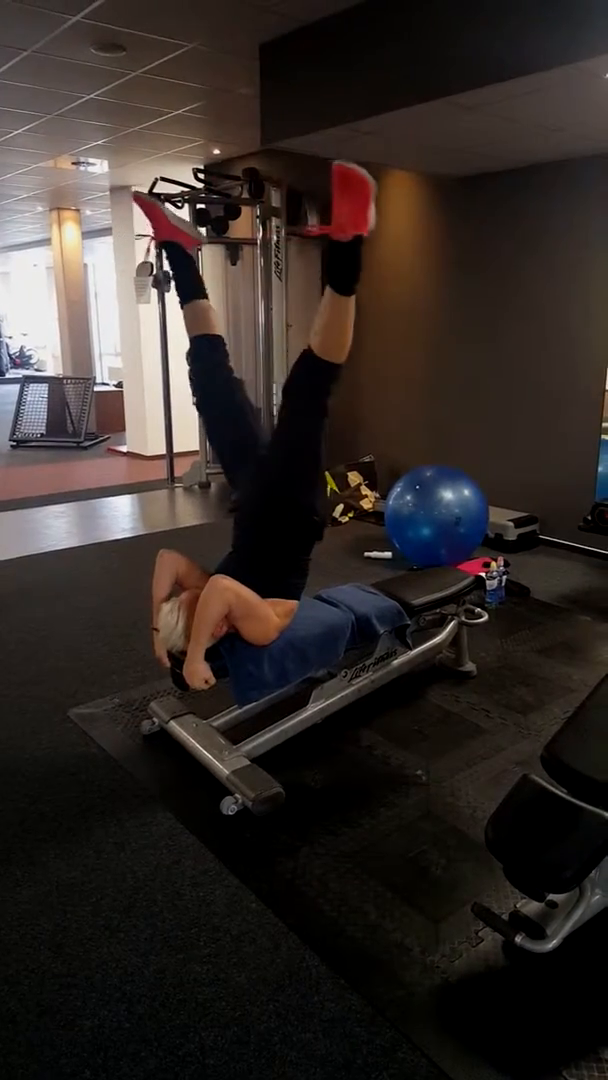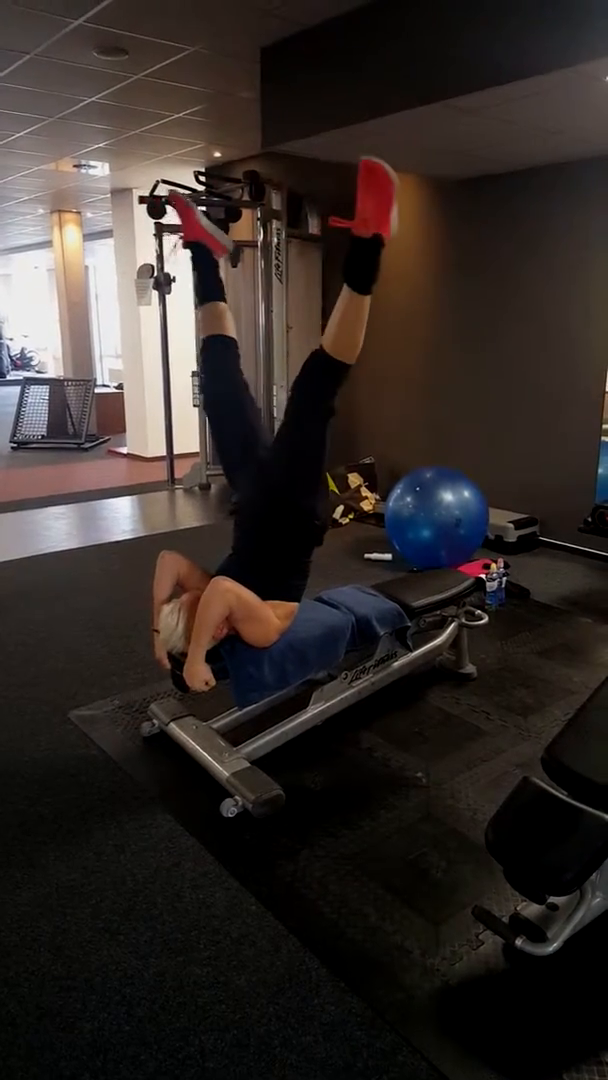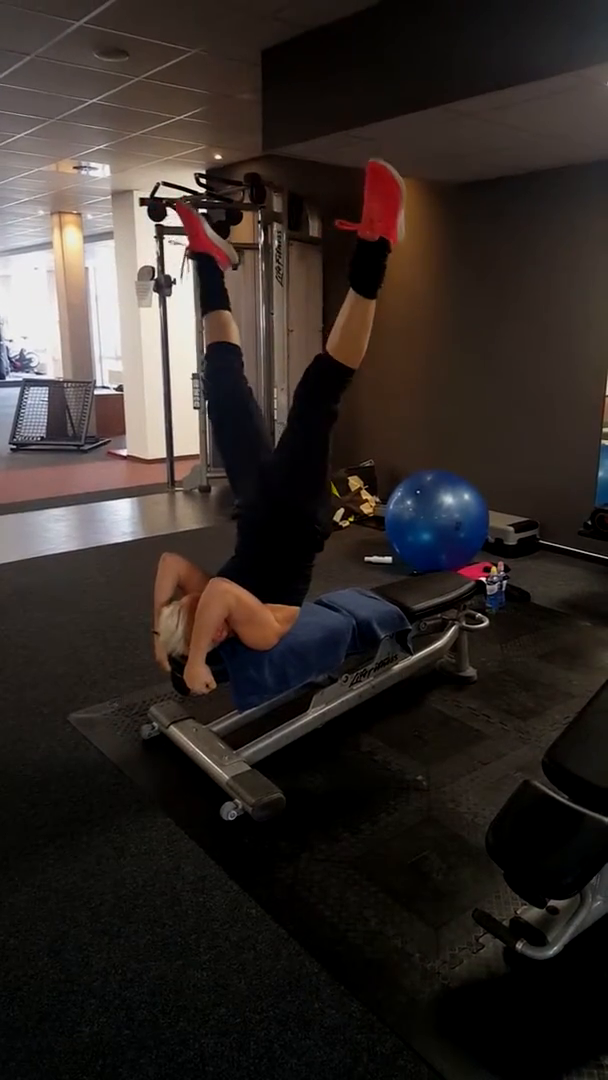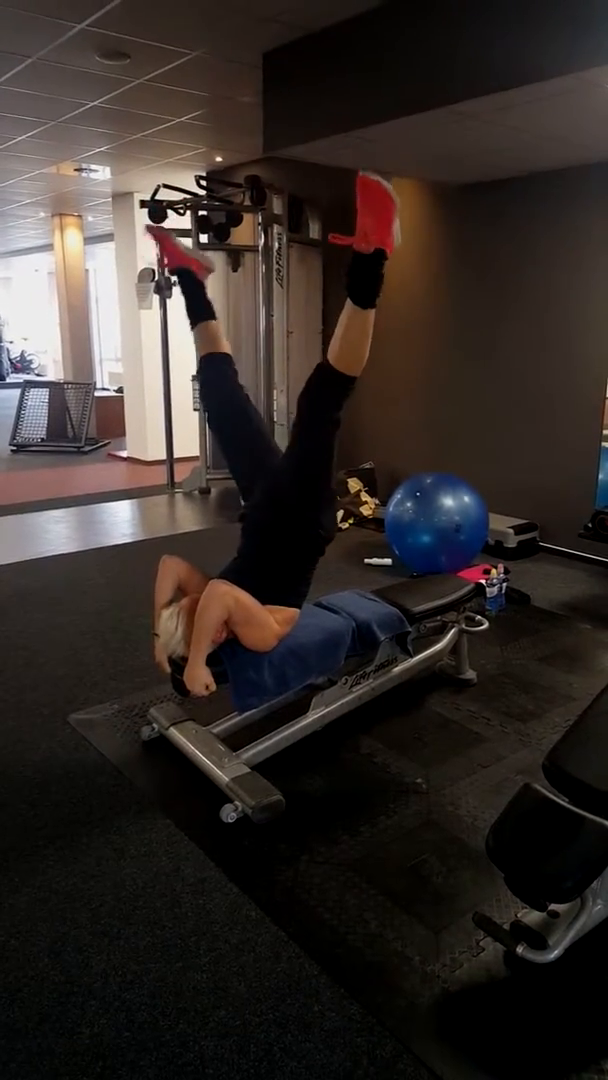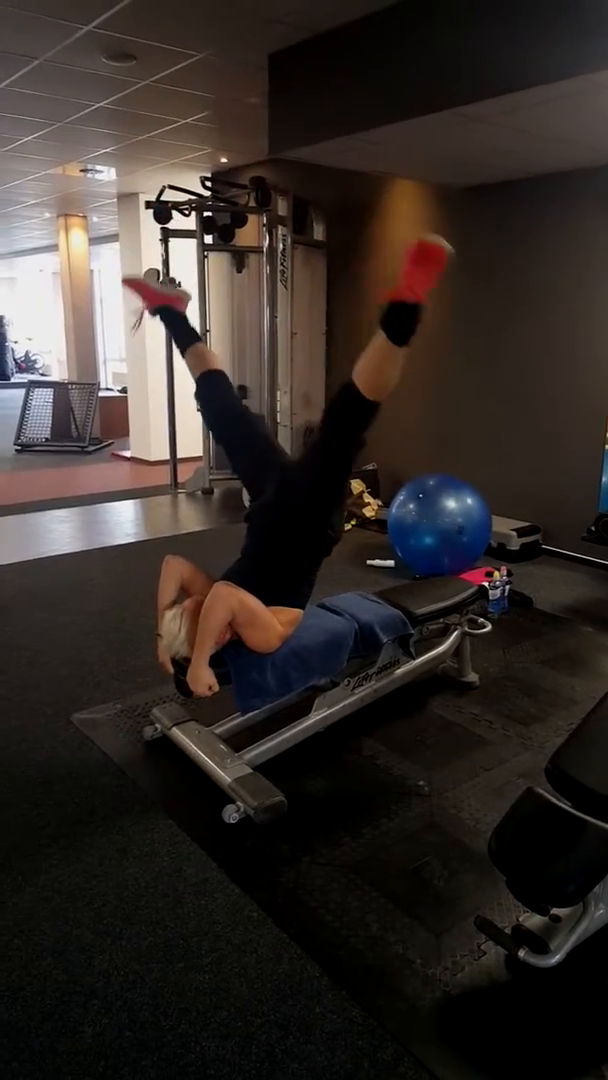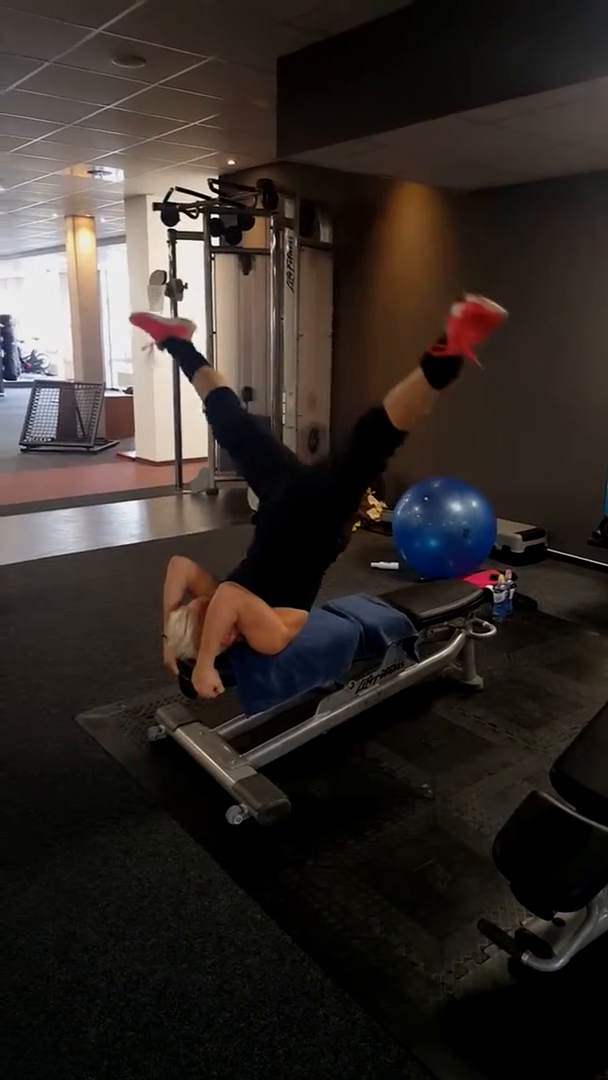
dt=0.2s
person 1, frame 1
left shoulder: (261, 627)
right elbow: (168, 557)
right wrist: (161, 629)
left hip: (287, 510)
right hip: (259, 500)
right knee: (212, 380)
person 1, frame 2
left shoulder: (261, 629)
right elbow: (169, 558)
right wrist: (162, 632)
left hip: (288, 513)
right hip: (260, 503)
right knee: (221, 386)
person 1, frame 3
left shoulder: (260, 631)
right elbow: (169, 560)
right wrist: (162, 632)
left hip: (290, 516)
right hip: (264, 509)
right knee: (224, 388)
person 1, frame 4
left shoulder: (260, 634)
right elbow: (169, 563)
right wrist: (163, 632)
left hip: (295, 522)
right hip: (269, 511)
right knee: (221, 397)
person 1, frame 5
left shoulder: (265, 636)
right elbow: (173, 563)
right wrist: (167, 635)
left hip: (303, 526)
right hip: (278, 513)
right knee: (223, 408)
left ankle: (406, 301)
person 1, frame 6
left shoulder: (269, 638)
right elbow: (181, 564)
right wrist: (173, 638)
left hip: (312, 524)
right hip: (287, 502)
right knee: (231, 422)
left ankle: (450, 348)
